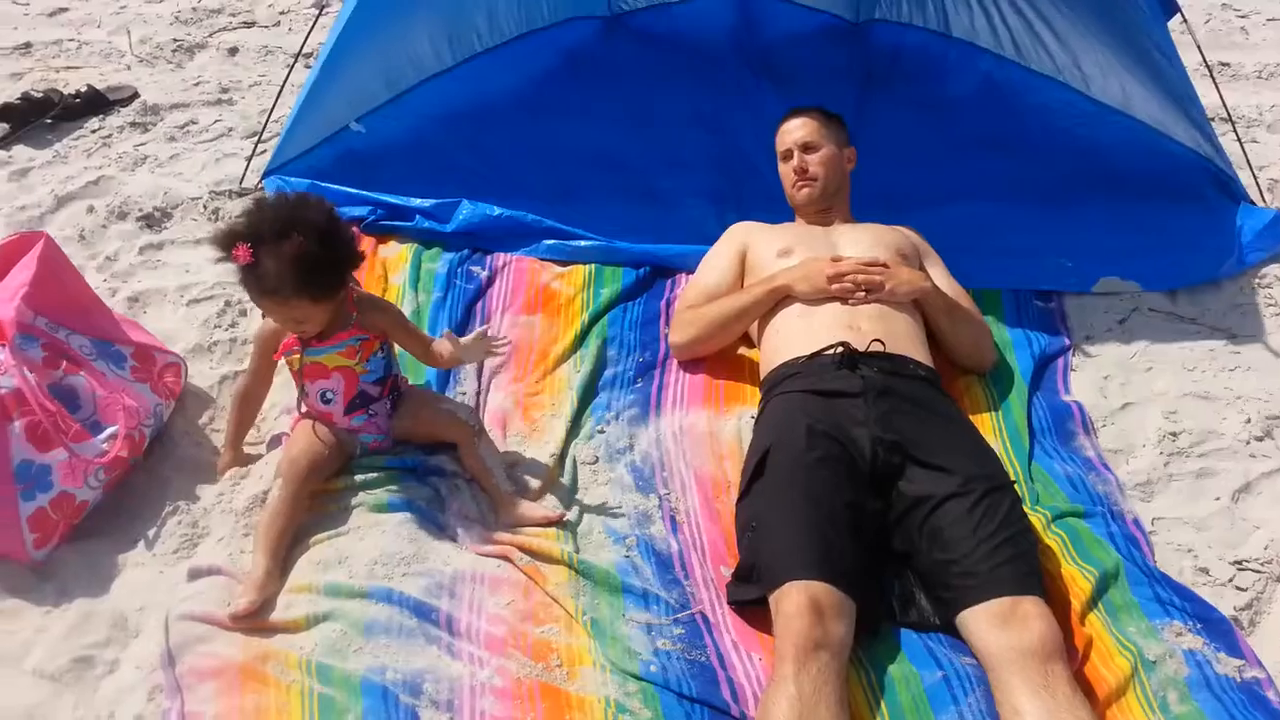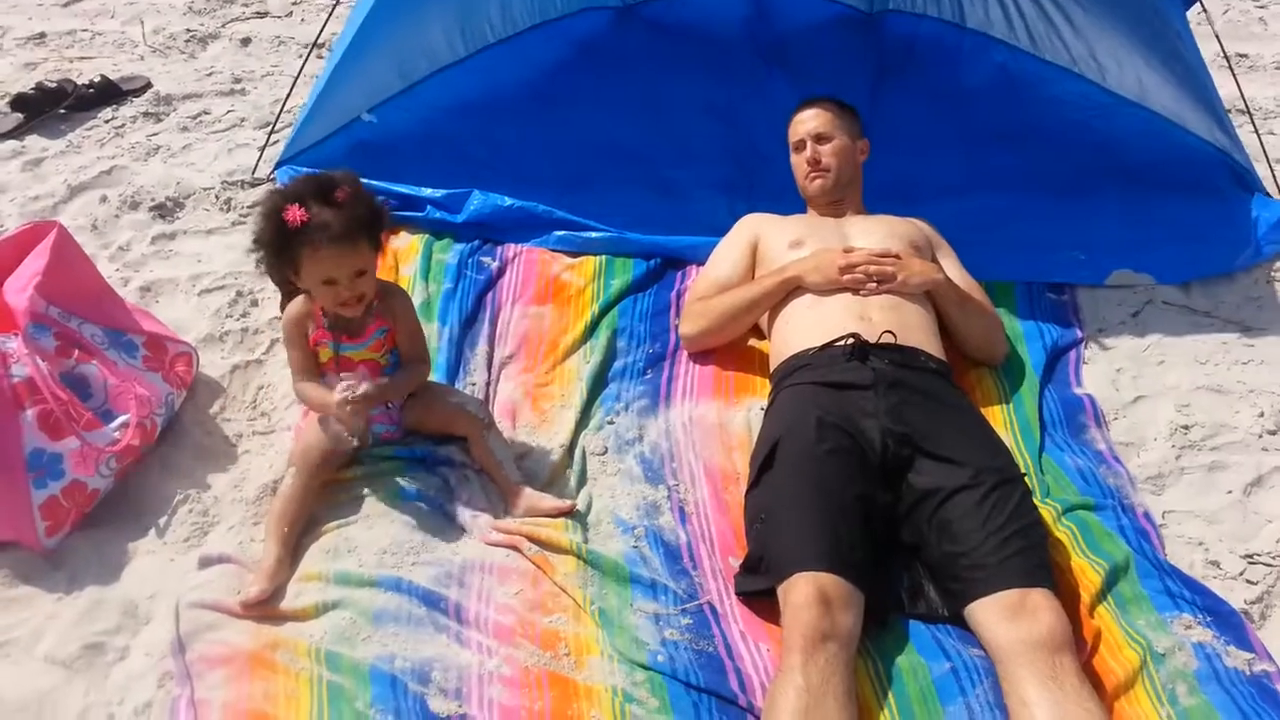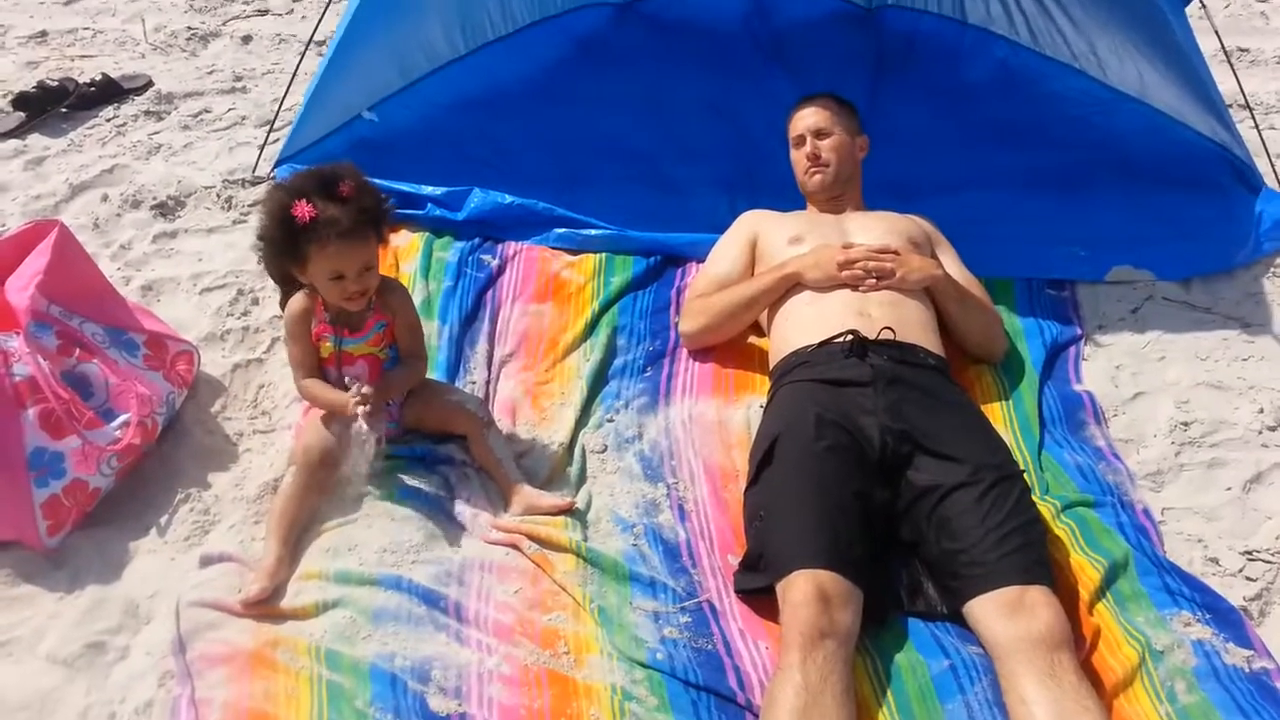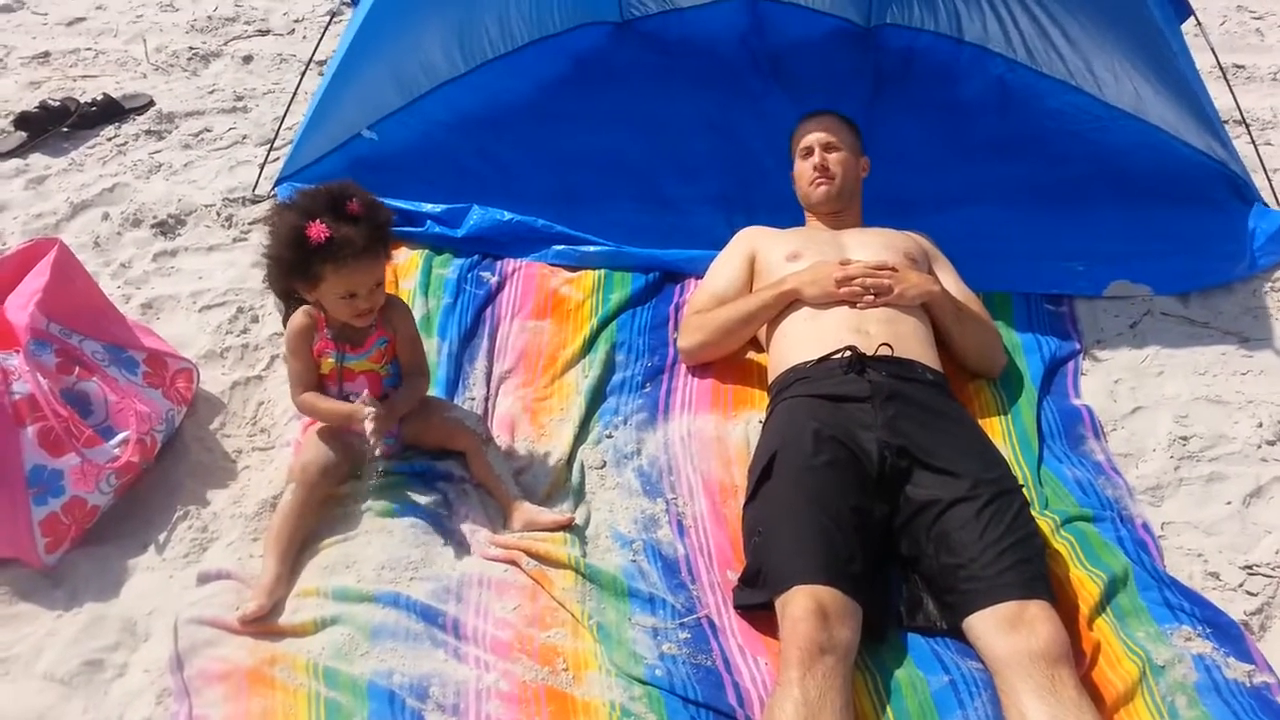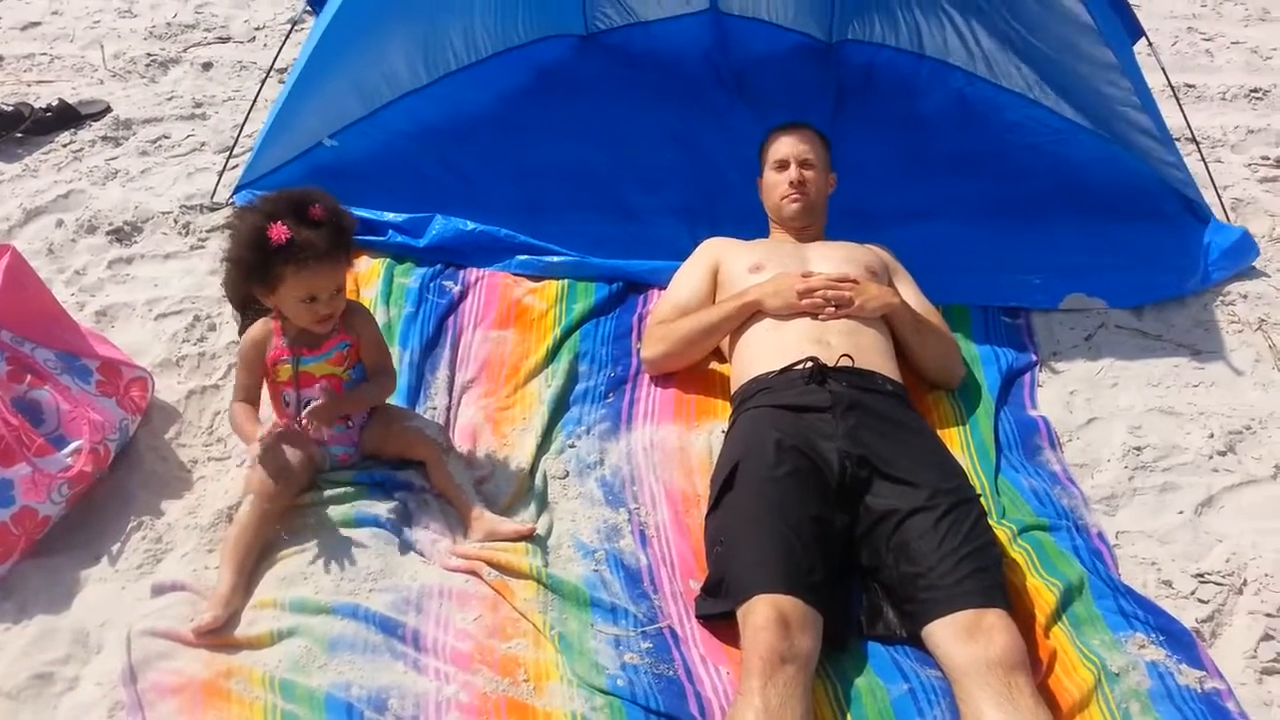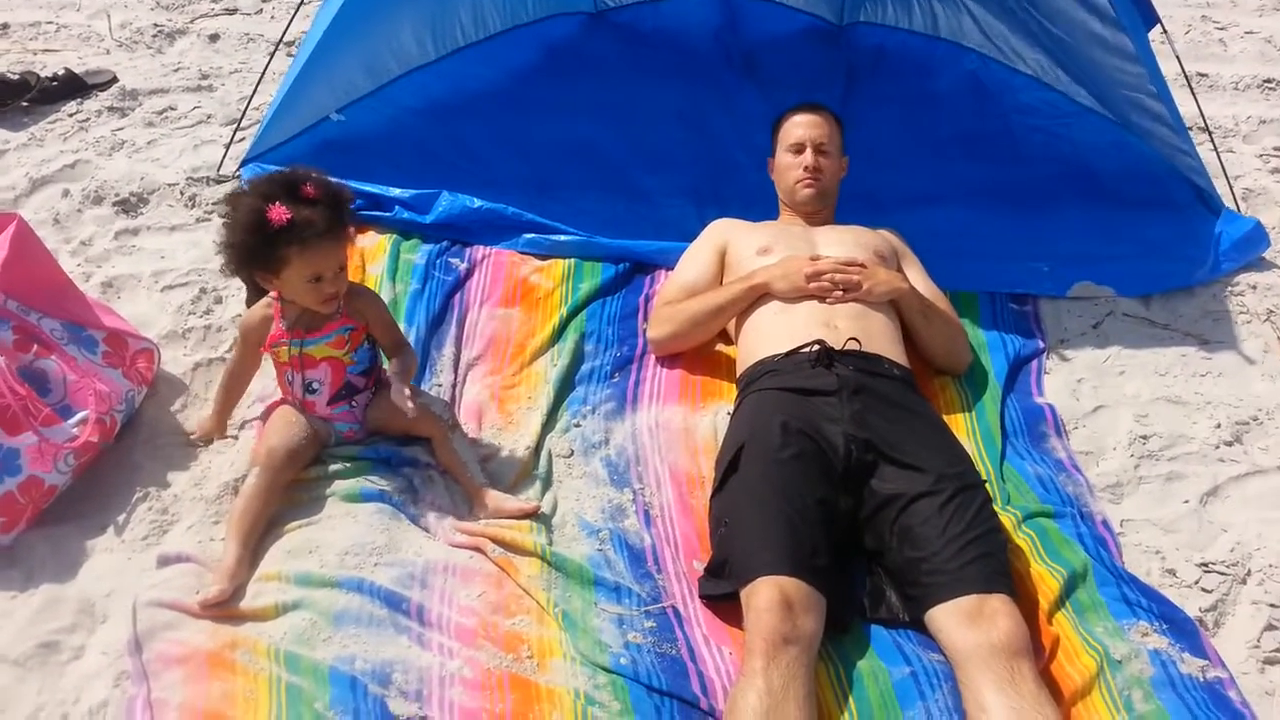
dt=0.5s
person 1, frame 1
left shoulder: (904, 239)
right shoulder: (750, 236)
left elbow: (981, 352)
right elbow: (682, 334)
left wrist: (921, 288)
right wrist: (785, 284)
left hip: (920, 406)
right hip: (807, 404)
left knee: (1028, 635)
right knee: (807, 629)
person 1, frame 2
left shoulder: (917, 231)
right shoulder: (761, 227)
left elbow: (992, 346)
right elbow: (694, 326)
left wrist: (935, 280)
right wrist: (796, 275)
left hip: (932, 399)
right hip: (817, 395)
left knee: (1037, 627)
right knee: (815, 619)
person 1, frame 3
left shoulder: (916, 226)
right shoulder: (761, 223)
left elbow: (992, 341)
right elbow: (693, 323)
left wrist: (932, 277)
right wrist: (796, 271)
left hip: (930, 395)
right hip: (817, 393)
left knee: (1035, 625)
right knee: (814, 619)
person 1, frame 4
left shoulder: (914, 243)
right shoulder: (760, 240)
left elbow: (991, 357)
right elbow: (692, 339)
left wrist: (931, 292)
right wrist: (793, 288)
left hip: (929, 410)
right hip: (815, 407)
left knee: (1037, 641)
right knee: (814, 635)
person 1, frame 5
left shoulder: (874, 257)
right shoulder: (723, 252)
left elbow: (950, 368)
right elbow: (655, 349)
left wrist: (889, 305)
right wrist: (757, 299)
left hip: (890, 422)
right hip: (778, 419)
left knee: (994, 650)
right knee: (775, 642)
person 1, frame 6
left shoulder: (884, 241)
right shoulder: (731, 232)
left elbow: (956, 354)
right elbow: (661, 330)
left wrist: (899, 289)
right wrist: (765, 281)
left hip: (896, 407)
right hip: (782, 403)
left knee: (997, 634)
right knee: (777, 625)
person 2, frame 1
left shoulder: (371, 312)
right shoulder: (273, 332)
left elbow: (428, 350)
right elbow: (252, 388)
left wrist: (458, 352)
right wrist: (233, 447)
left hip: (392, 407)
right hip: (326, 426)
left knee: (464, 425)
right knee: (290, 476)
left ankle: (506, 500)
right ankle: (264, 571)
person 2, frame 2
left shoulder: (393, 301)
right shoulder: (300, 316)
left elbow: (418, 365)
right elbow: (304, 385)
left wrist: (380, 389)
right wrist: (333, 403)
left hip: (402, 400)
right hip: (339, 414)
left knee: (474, 415)
right knee: (303, 464)
left ankle: (517, 491)
right ankle: (274, 559)
person 2, frame 3
left shoulder: (392, 296)
right shoulder: (301, 312)
left elbow: (416, 362)
right elbow: (306, 382)
left wrist: (382, 394)
right wrist: (350, 403)
left hip: (399, 396)
right hip: (337, 409)
left knee: (472, 413)
right knee: (307, 460)
left ankle: (516, 490)
right ankle: (275, 557)
person 2, frame 4
left shoulder: (394, 312)
right shoulder: (304, 327)
left elbow: (418, 376)
right elbow: (304, 396)
left wrist: (390, 411)
right wrist: (355, 414)
left hip: (400, 413)
right hip: (338, 425)
left knee: (470, 429)
right knee: (306, 476)
left ankle: (515, 506)
right ankle: (273, 575)
person 2, frame 5
left shoulder: (356, 320)
right shoulder: (261, 339)
left elbow: (383, 377)
right elbow: (243, 402)
left wrist: (349, 399)
right wrist: (255, 437)
left hip: (363, 423)
right hip: (299, 439)
left knee: (432, 441)
right knee: (263, 491)
left ankle: (476, 516)
right ankle: (229, 587)
person 2, frame 6
left shoulder: (362, 303)
right shoulder: (260, 321)
left elbow: (400, 349)
right elbow: (238, 372)
left wrist: (401, 378)
right wrist: (215, 421)
left hip: (371, 401)
right hip: (306, 415)
left knee: (438, 421)
right knee: (268, 462)
left ankle: (481, 493)
right ankle: (234, 560)
